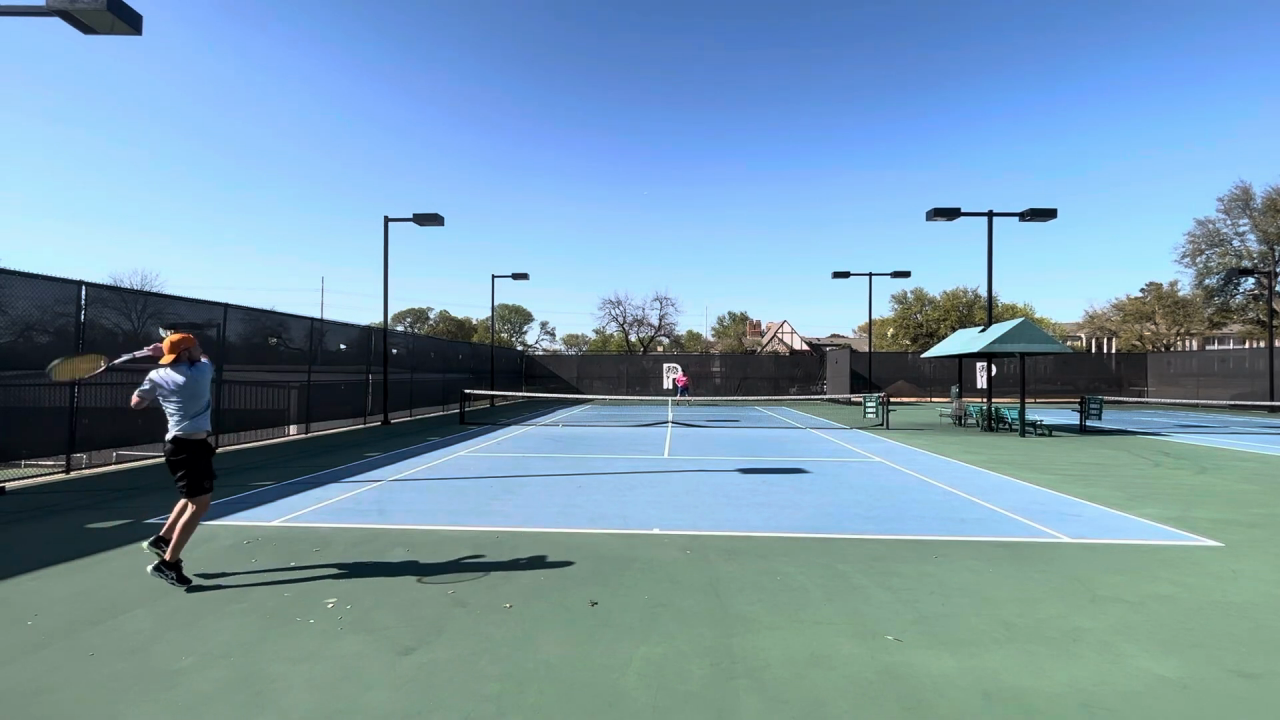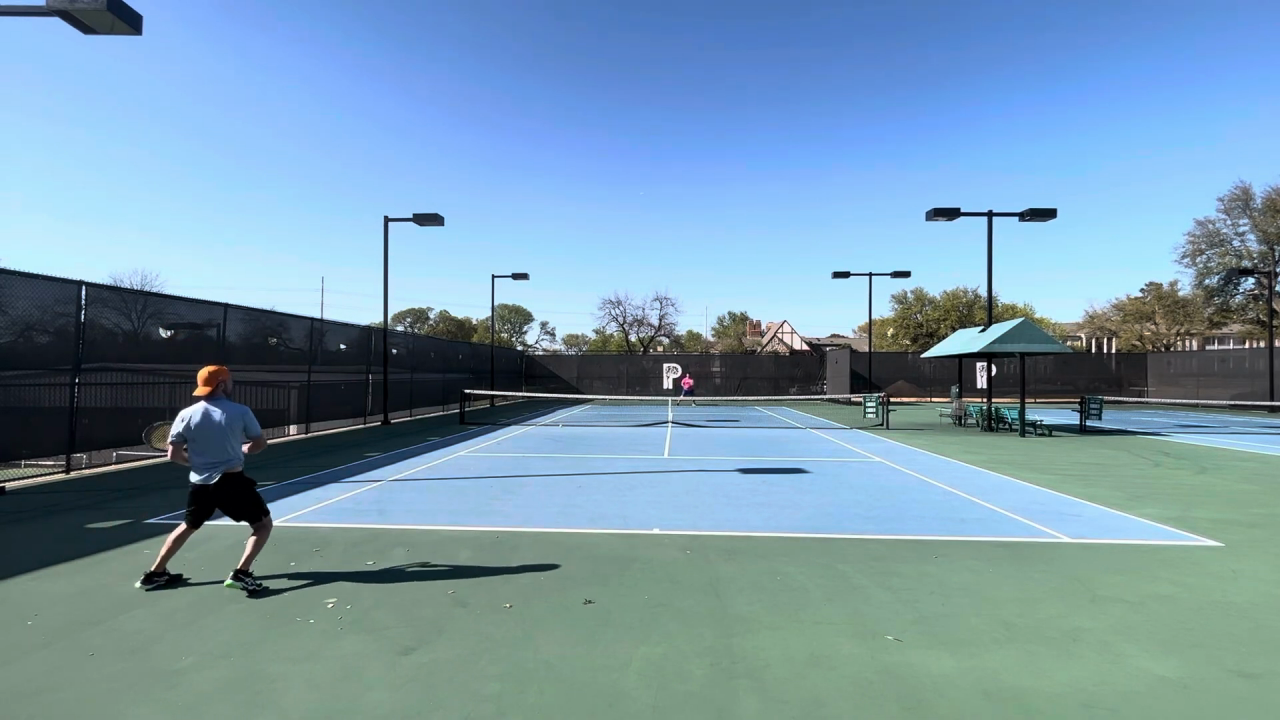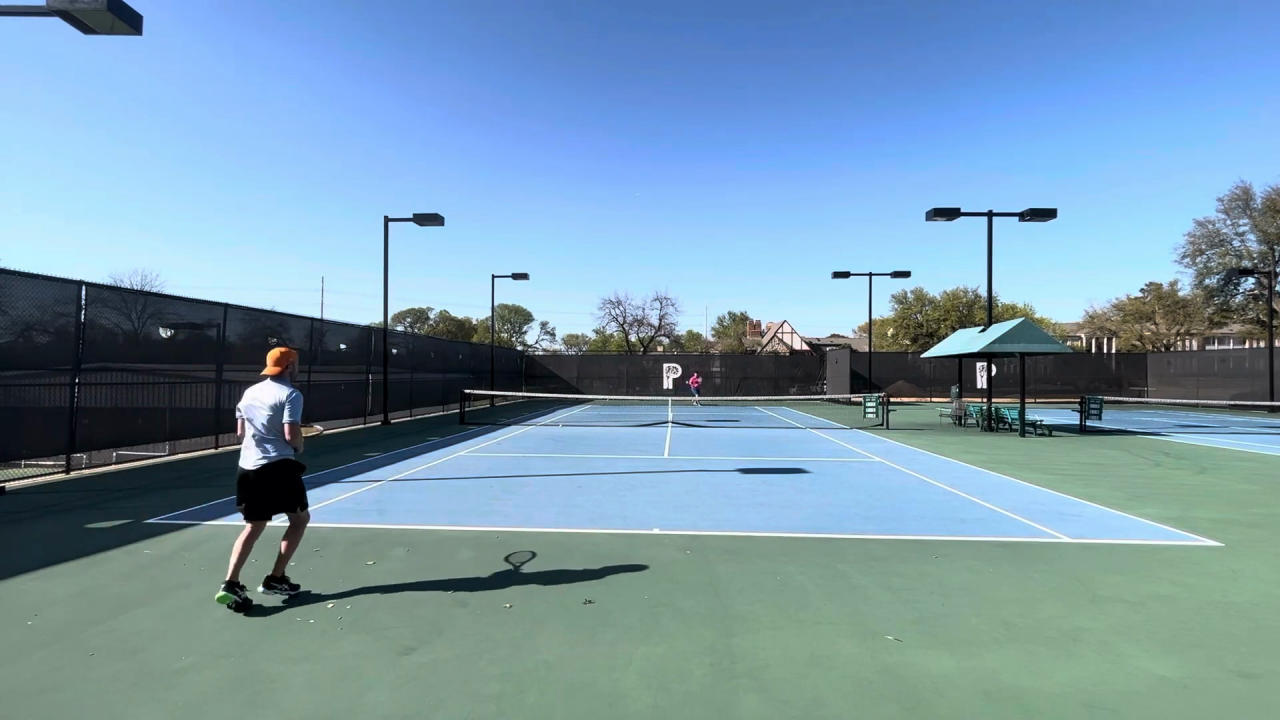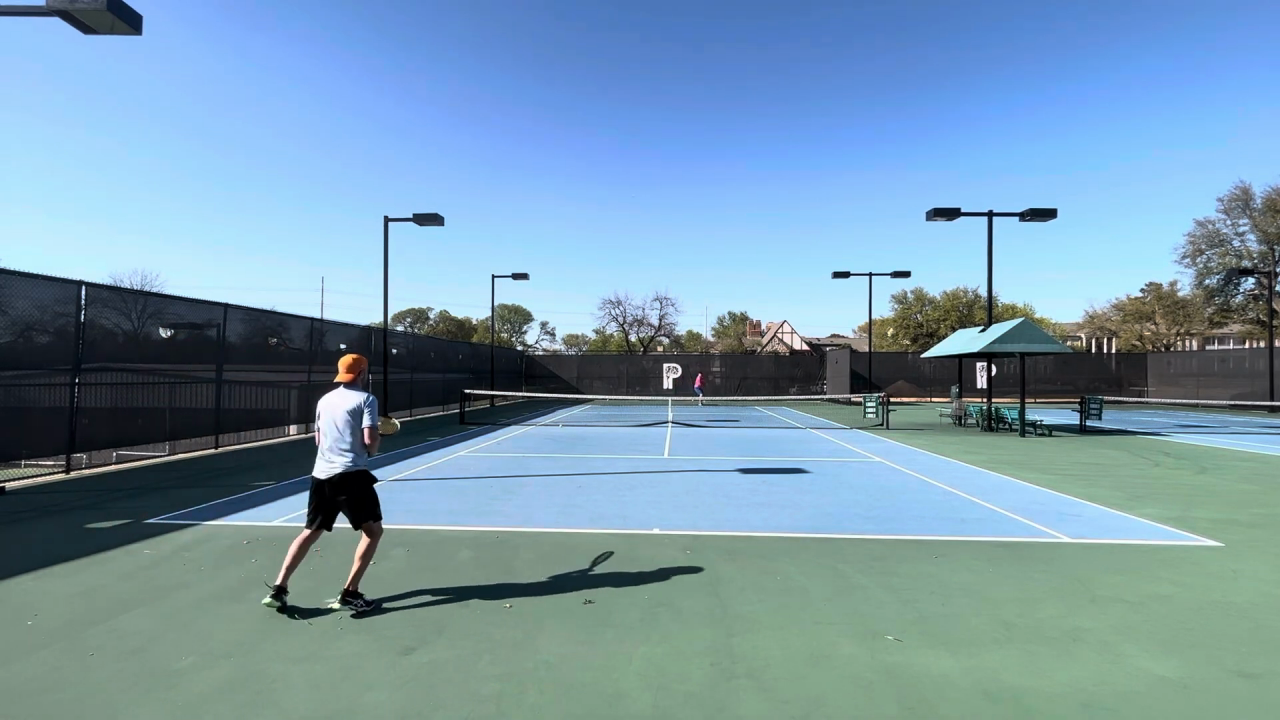
dt=0.3s
person 1, frame 1
left shoulder: (156, 377)
right shoulder: (202, 370)
left elbow: (136, 404)
right elbow: (207, 359)
right wrist: (165, 350)
left hip: (176, 444)
right hip: (193, 445)
left knee: (194, 498)
right knee: (199, 505)
left ankle: (163, 539)
right ankle: (170, 563)
person 1, frame 2
left shoulder: (187, 415)
right shoulder: (240, 411)
left elbow: (173, 455)
right elbow: (260, 443)
left hip: (200, 483)
right hip: (232, 481)
left knee: (188, 527)
right knee: (263, 525)
left ankle: (155, 573)
right ankle: (241, 574)
person 1, frame 3
left shoulder: (250, 393)
right shoulder: (290, 394)
left elbow: (240, 432)
right elbow: (291, 434)
right wrist: (298, 446)
left hip: (248, 468)
right hip: (279, 465)
left knee: (253, 527)
right knee: (300, 518)
left ankle: (230, 584)
right ankle: (276, 578)
person 1, frame 4
left shoulder: (324, 401)
right shoulder: (366, 399)
right elbow: (370, 439)
right wrist: (372, 451)
left hip: (322, 476)
right hip: (350, 477)
left knee: (310, 532)
right knee: (373, 531)
left ankle: (279, 588)
right ankle: (350, 593)
